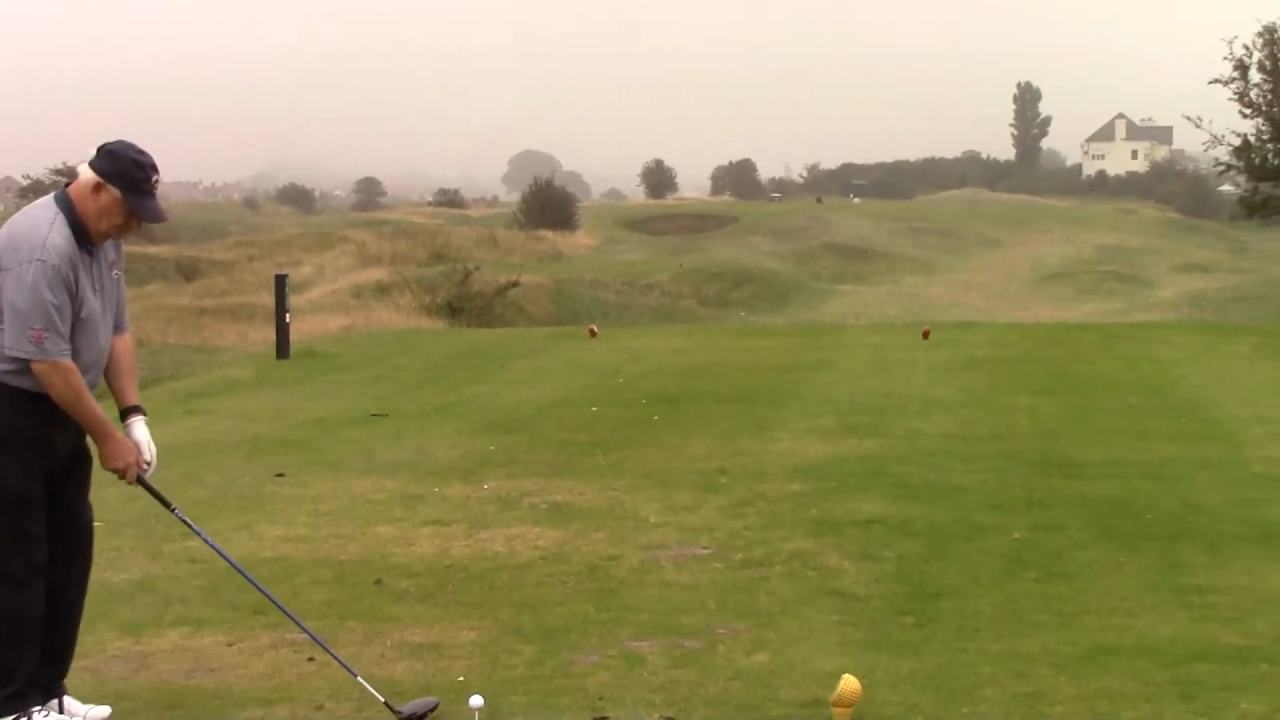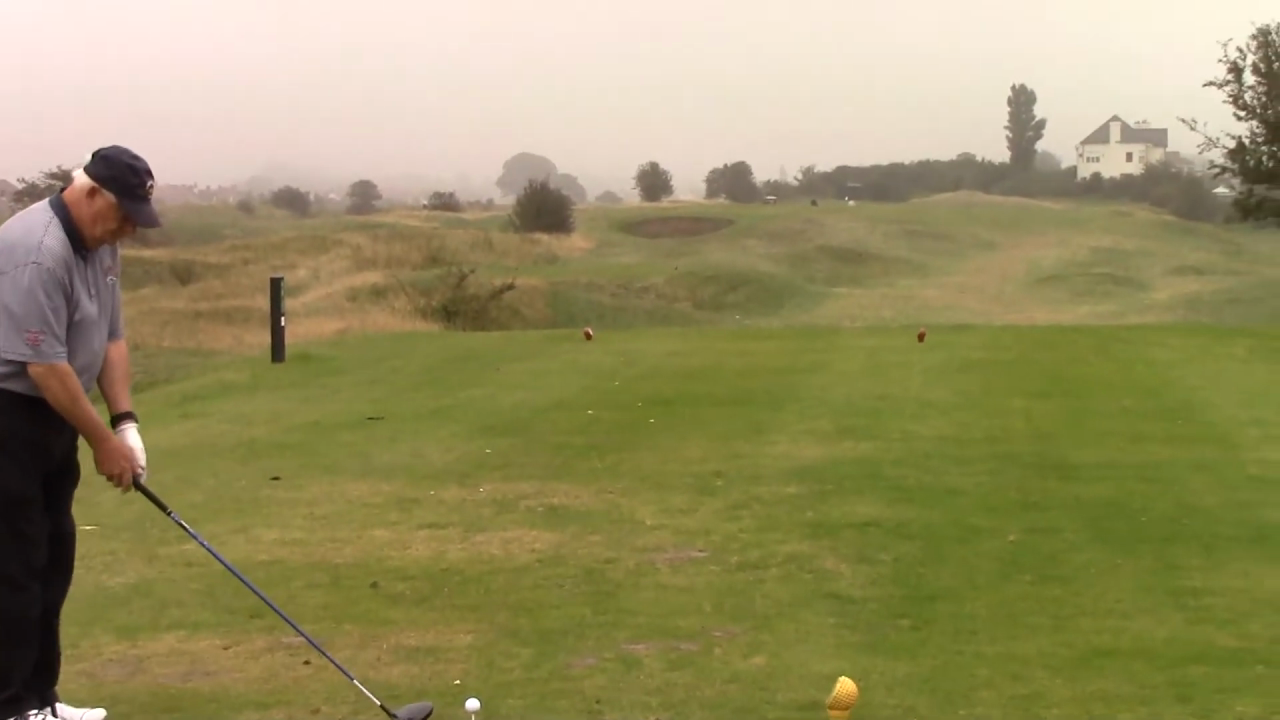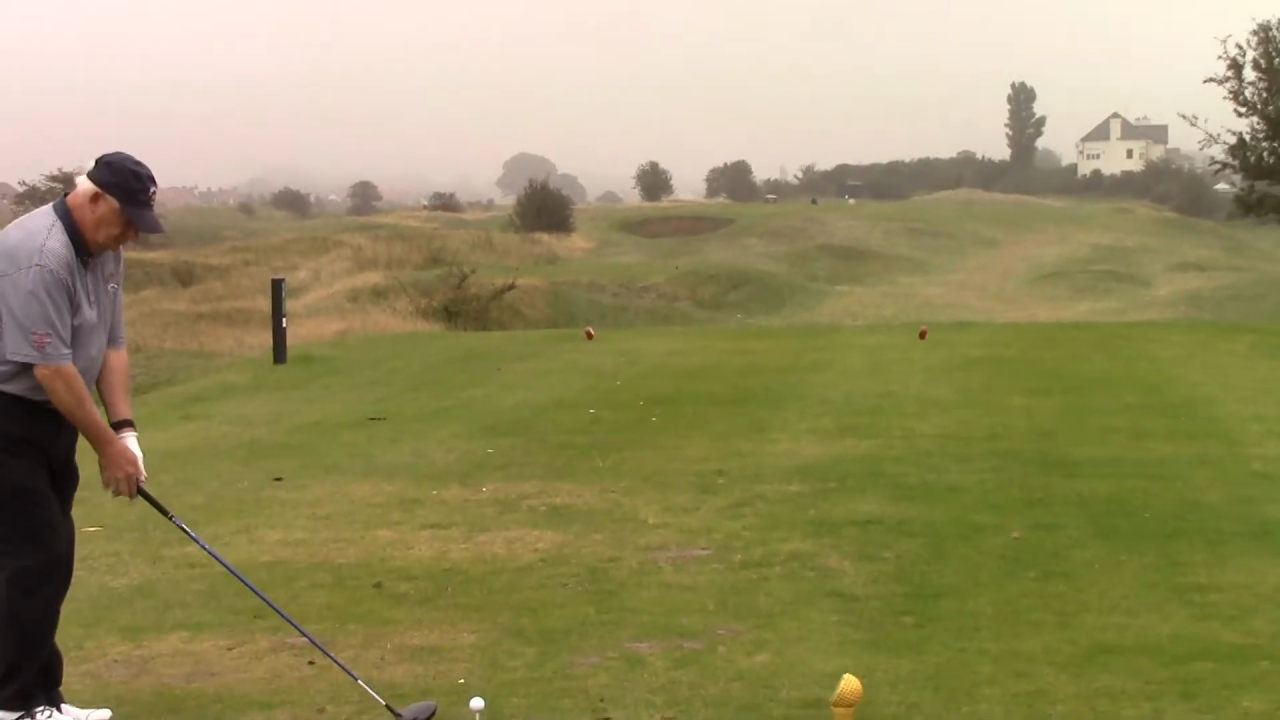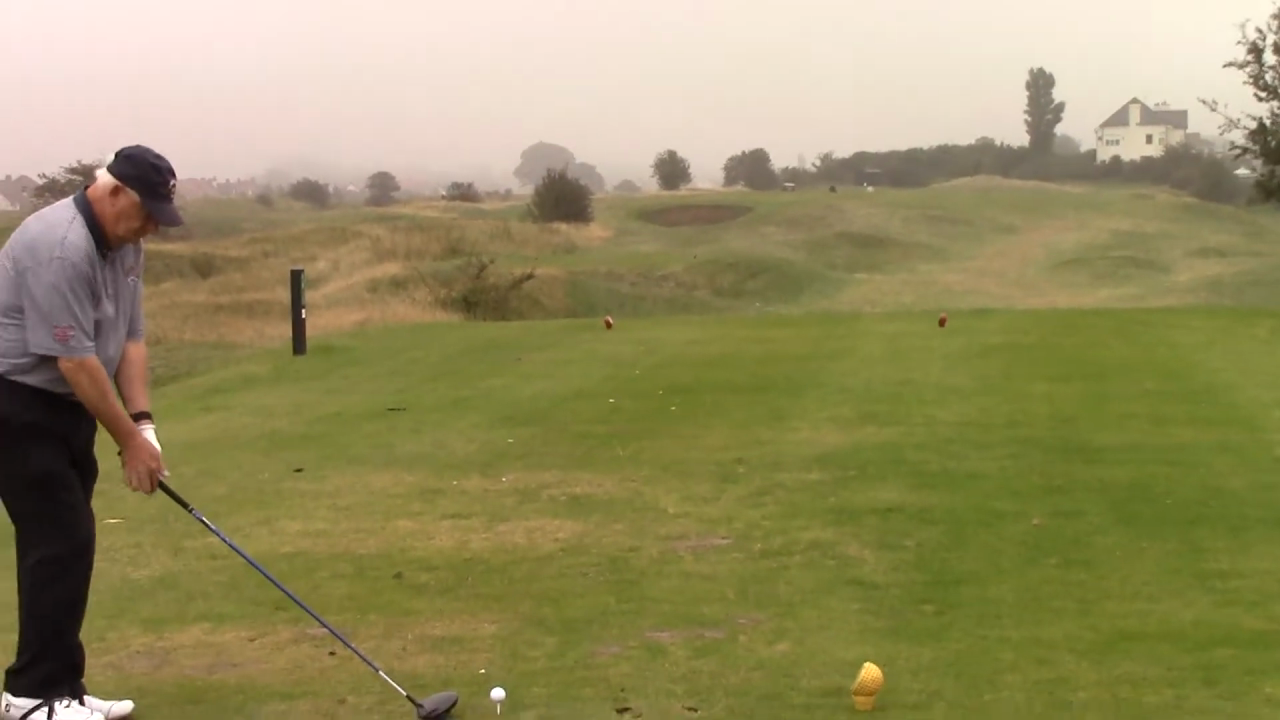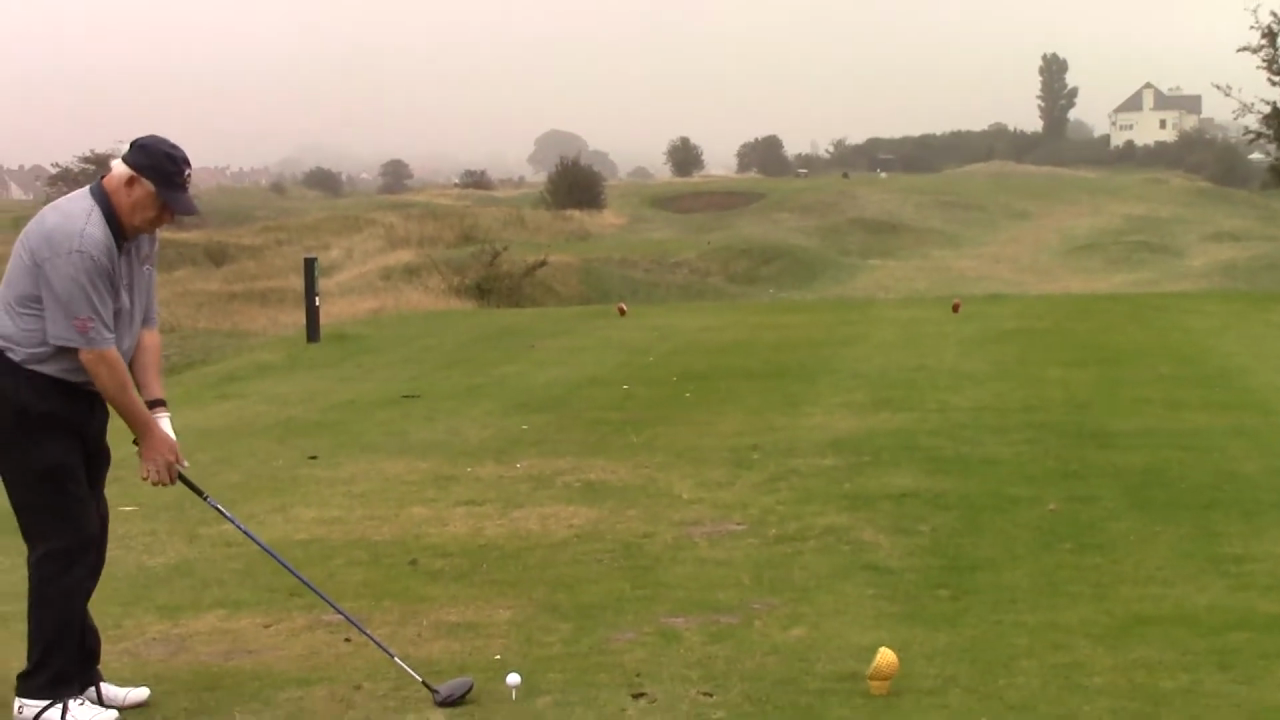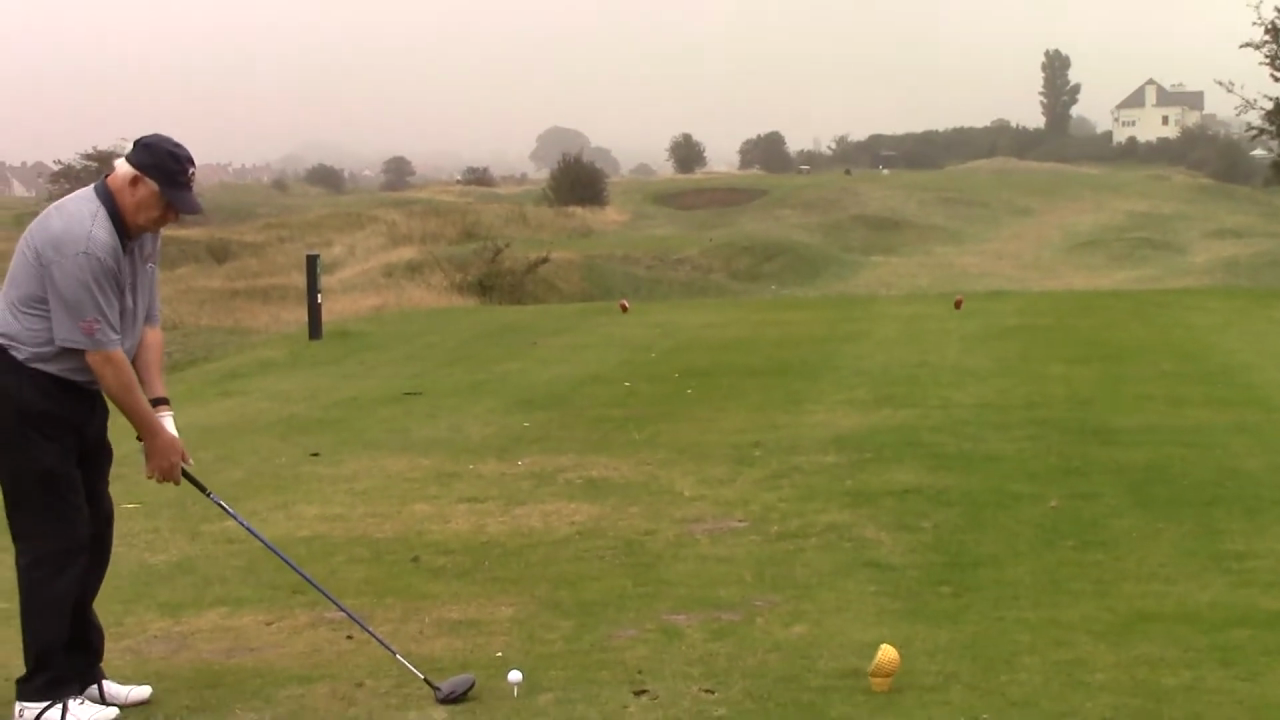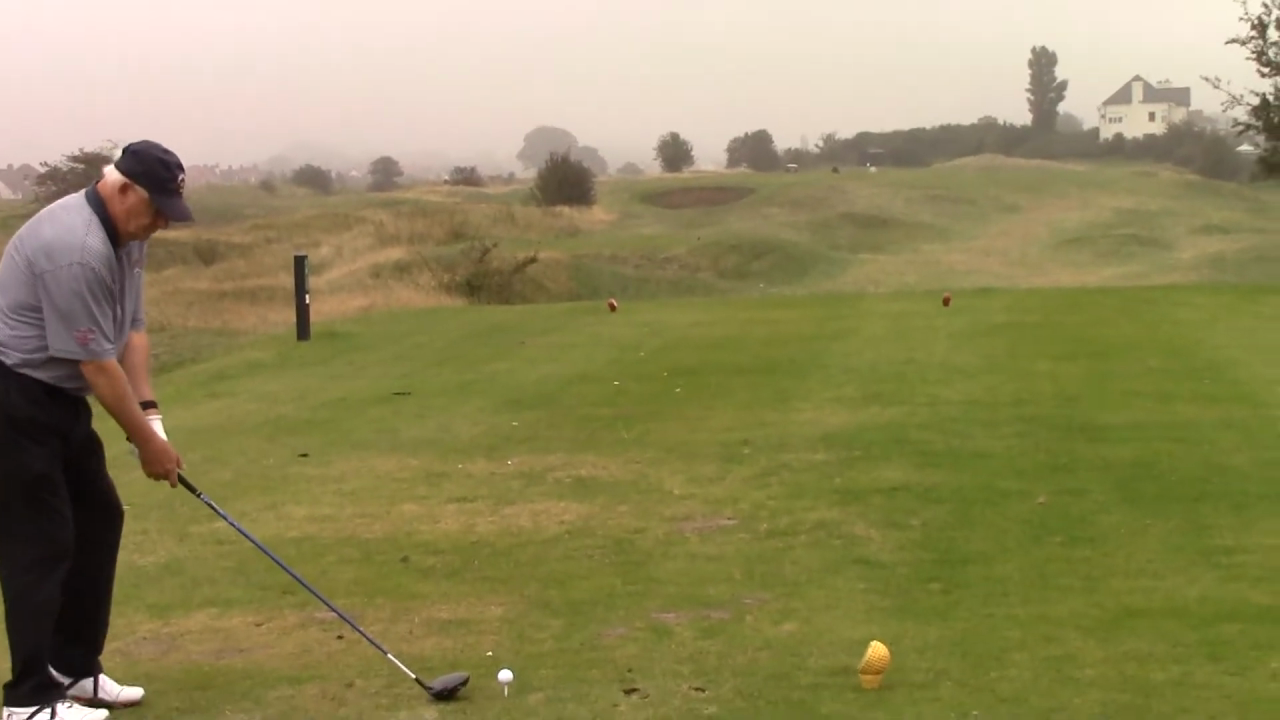
dt=0.1s
person 1, frame 1
left shoulder: (104, 240)
left elbow: (115, 333)
right elbow: (48, 361)
left wrist: (135, 418)
right wrist: (107, 436)
left hip: (55, 412)
left knee: (70, 547)
person 1, frame 2
left shoulder: (101, 246)
left elbow: (111, 339)
left wrist: (125, 425)
right wrist: (102, 442)
left hip: (46, 416)
left knee: (53, 556)
person 1, frame 3
left shoulder: (104, 251)
left elbow: (111, 346)
right elbow: (51, 369)
left wrist: (125, 431)
right wrist: (106, 447)
left hip: (46, 418)
left knee: (51, 558)
person 1, frame 4
left shoulder: (123, 245)
right shoulder: (59, 248)
left elbow: (130, 339)
right elbow: (77, 361)
left wrist: (144, 426)
right wrist: (129, 442)
left hip: (64, 410)
left knee: (71, 545)
right knee: (58, 544)
person 1, frame 5
left shoulder: (137, 233)
right shoulder: (76, 240)
left elbow: (144, 328)
right elbow: (97, 352)
left wrist: (159, 414)
right wrist: (145, 435)
left hip: (76, 397)
left knee: (84, 537)
right knee: (67, 538)
person 1, frame 6
left shoulder: (137, 230)
right shoulder: (83, 241)
left elbow: (145, 326)
right elbow: (103, 355)
left wrist: (161, 412)
right wrist: (151, 436)
left hip: (72, 394)
left knee: (90, 534)
right knee: (54, 539)
left ankle: (77, 672)
person 1, frame 7
left shoulder: (125, 235)
right shoulder: (76, 250)
left elbow: (131, 331)
right elbow: (98, 364)
left wrist: (151, 417)
right wrist: (146, 442)
left hip: (56, 397)
left knee: (98, 522)
left ankle: (73, 666)
